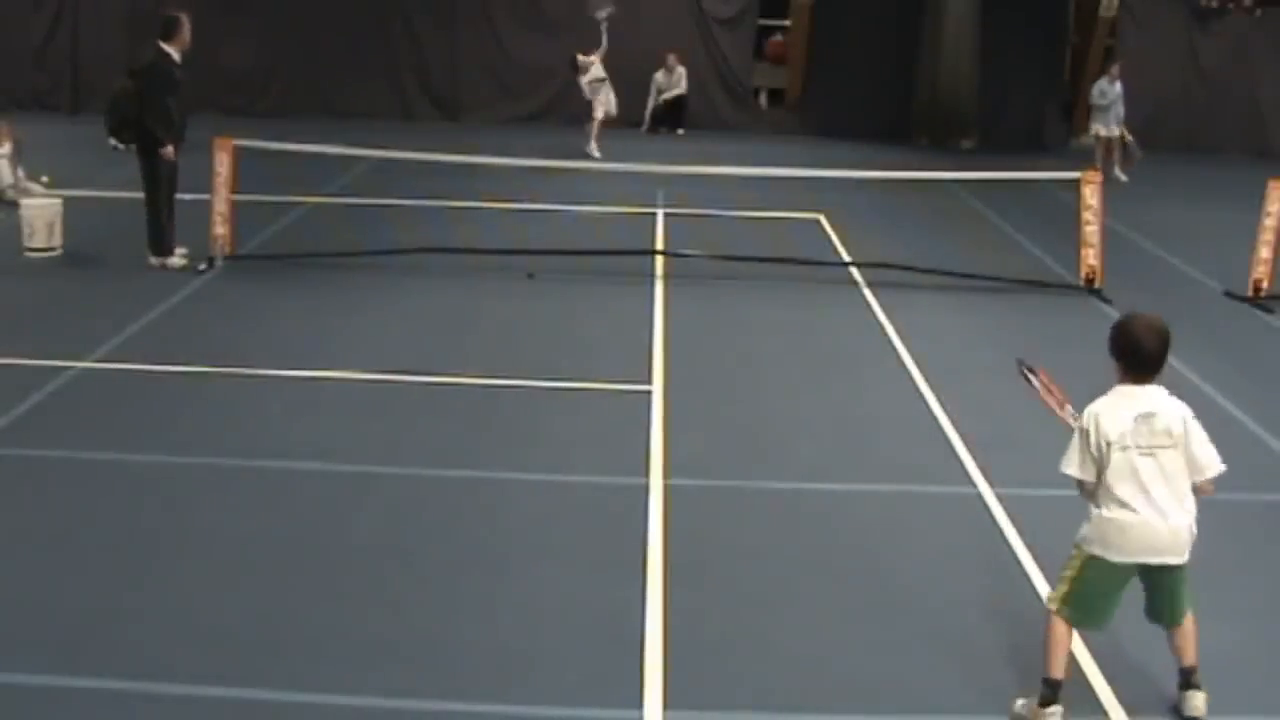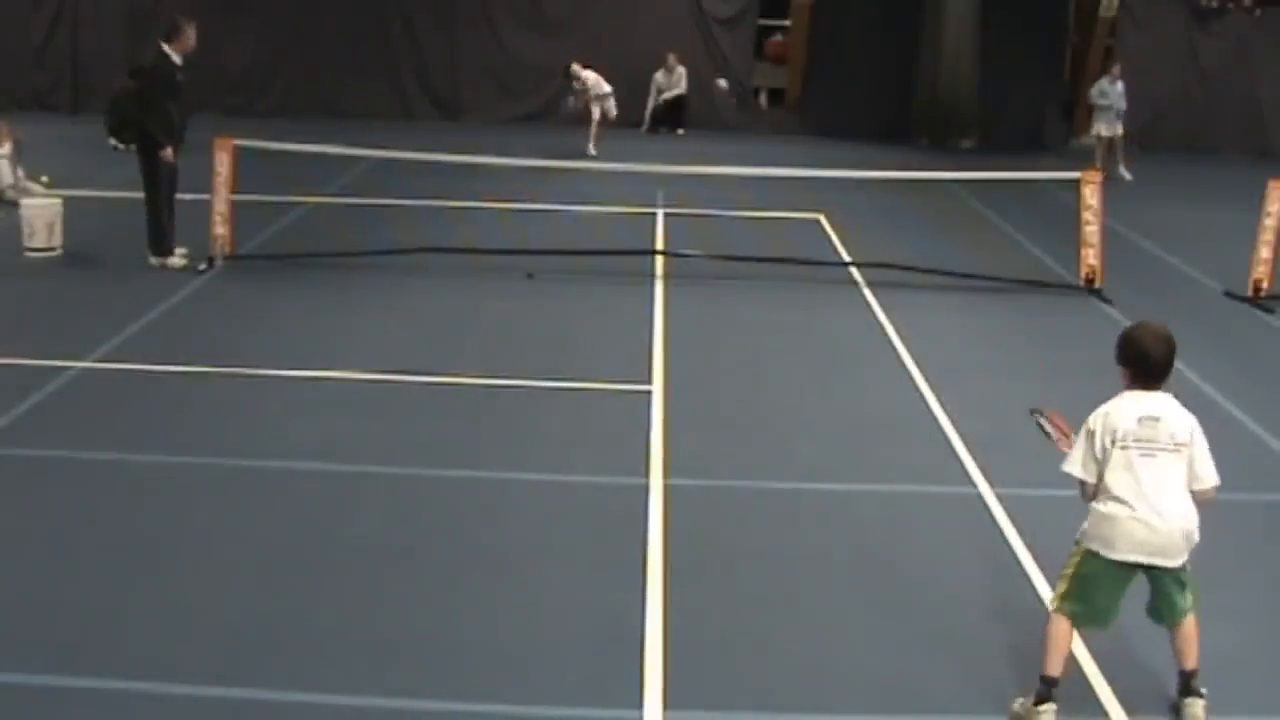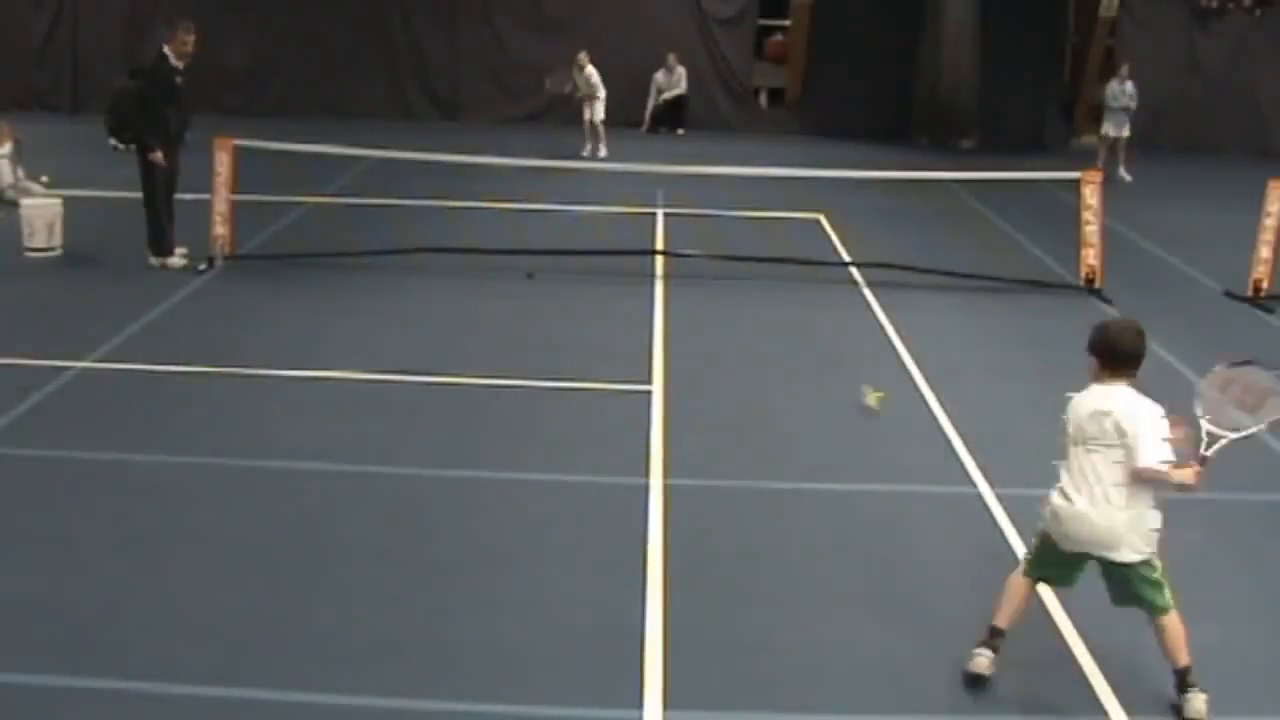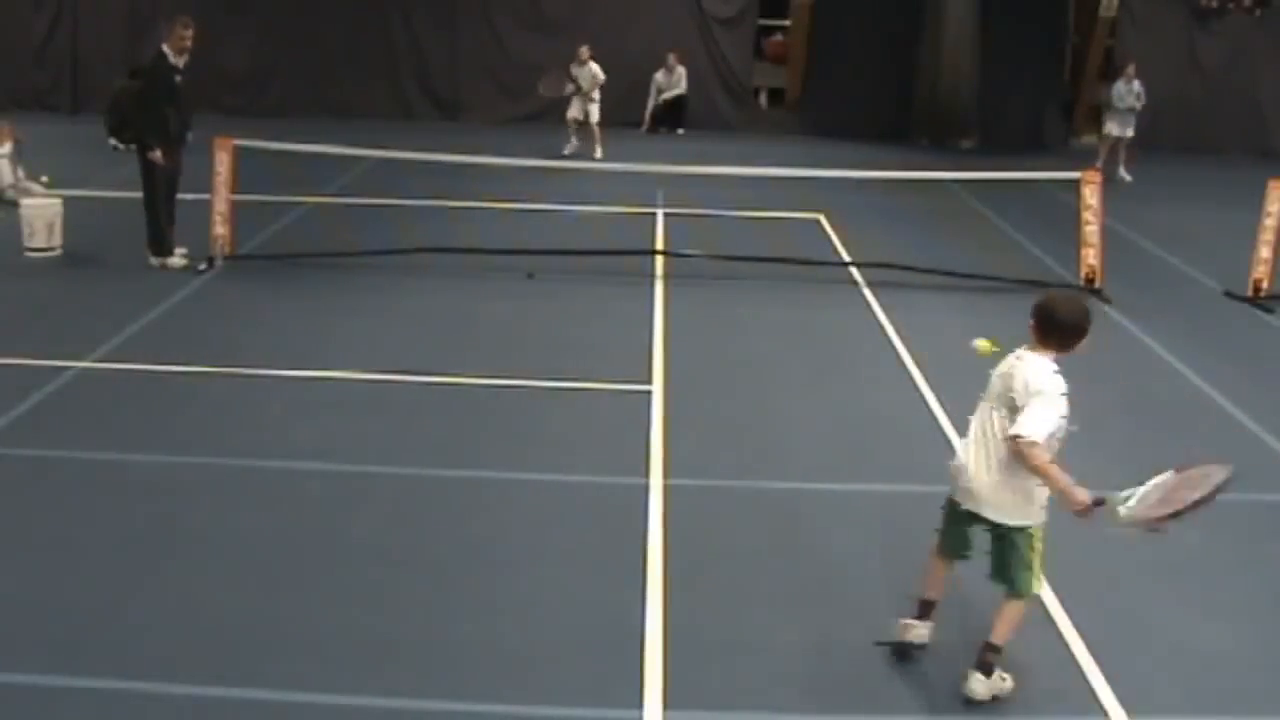
dt=0.3s
person 1, frame 1
left shoulder: (1098, 413)
right shoulder: (1180, 412)
left elbow: (1087, 487)
right elbow: (1207, 483)
left hip: (1113, 534)
right hip: (1171, 536)
left knee: (1062, 610)
right knee: (1178, 613)
person 1, frame 2
left shoulder: (1104, 416)
right shoulder: (1187, 421)
left elbow: (1088, 490)
right elbow: (1205, 492)
left hip: (1113, 532)
right hip: (1171, 536)
left knee: (1064, 609)
right knee: (1180, 613)
person 1, frame 3
left shoulder: (1077, 405)
right shoulder: (1141, 410)
right elbow: (1147, 471)
right wrist: (1181, 476)
left hip: (1069, 520)
right hip: (1122, 530)
left knee: (1028, 573)
right knee: (1161, 607)
left ankle: (986, 652)
person 1, frame 4
left shoulder: (1012, 362)
right shoulder: (1049, 385)
right elbow: (1023, 446)
right wrist: (1066, 489)
left hip: (969, 479)
right hip: (1013, 499)
left knee: (946, 549)
right knee: (1020, 587)
left ankle: (919, 622)
right ankle: (985, 672)
person 2, frame 1
left shoulder: (169, 62)
right shoulder: (157, 65)
right elbow: (152, 108)
right wrist: (163, 142)
left hip: (168, 140)
right hip: (156, 143)
left knee: (167, 195)
right knee: (158, 197)
left ankle: (166, 245)
right ankle: (160, 252)
person 2, frame 2
left shoulder: (171, 64)
right shoulder: (158, 67)
right elbow: (152, 110)
right wrist: (162, 144)
left hip: (169, 141)
right hip: (156, 144)
left knee: (167, 195)
right knee: (158, 197)
left ankle: (166, 244)
right ankle: (160, 252)
person 2, frame 3
left shoulder: (178, 66)
right shoulder: (157, 69)
right elbow: (147, 110)
left wrist: (182, 130)
right wrist: (152, 146)
left hip: (171, 141)
right hip: (156, 145)
left knee: (167, 195)
right knee: (157, 197)
left ankle: (166, 245)
right ankle: (160, 252)
person 2, frame 4
left shoulder: (181, 64)
right shoulder: (156, 68)
right elbow: (146, 109)
left wrist: (185, 129)
right wrist: (151, 145)
left hip: (174, 141)
right hip: (157, 144)
left knee: (169, 195)
right knee: (157, 197)
left ankle: (166, 245)
right ankle: (160, 252)
